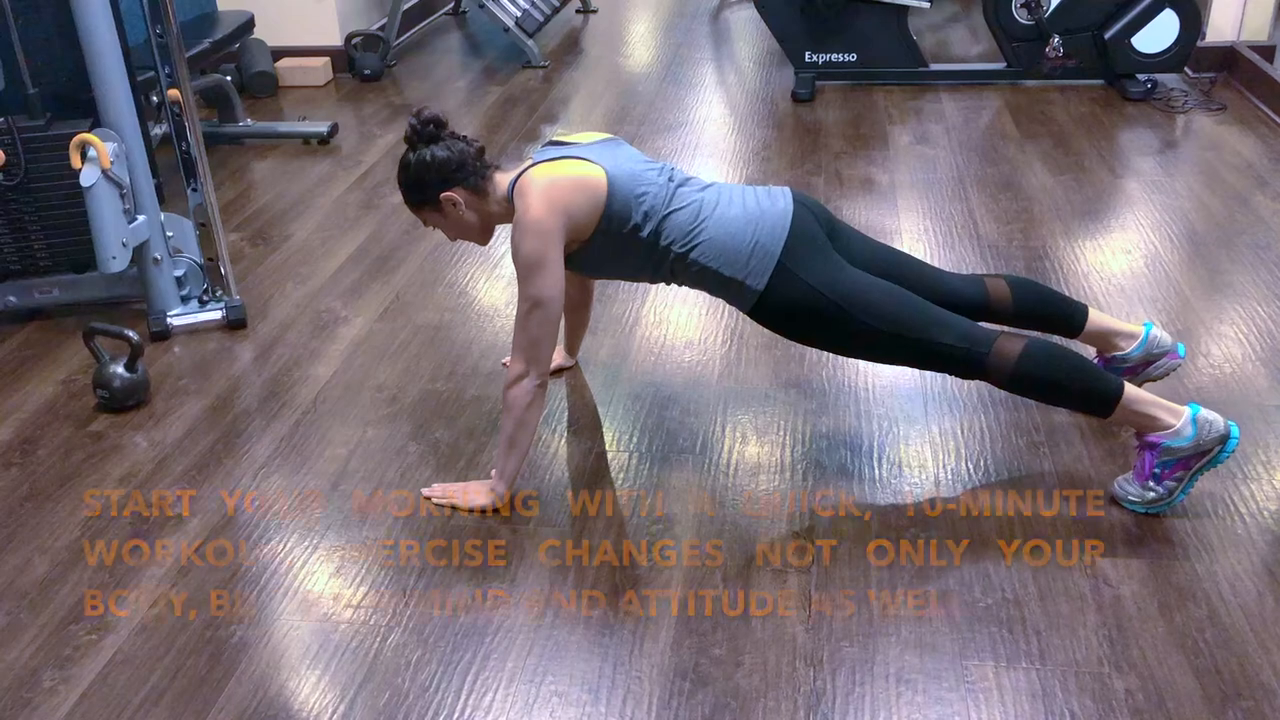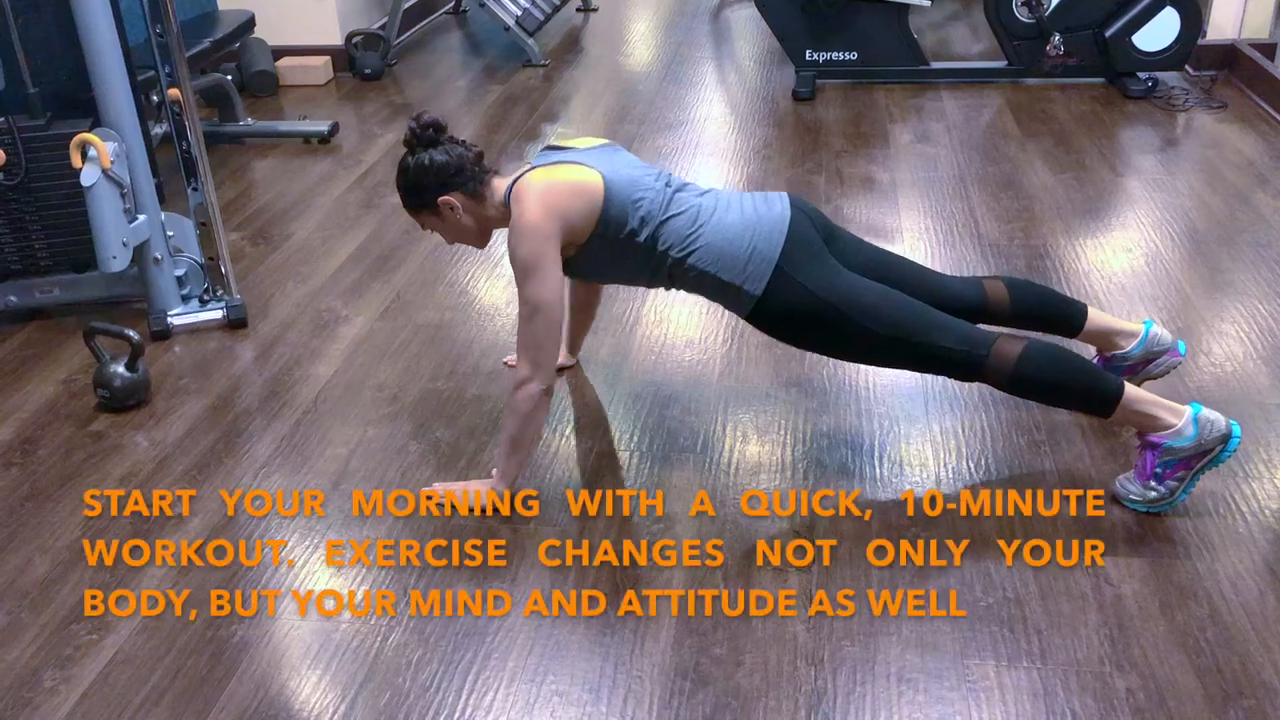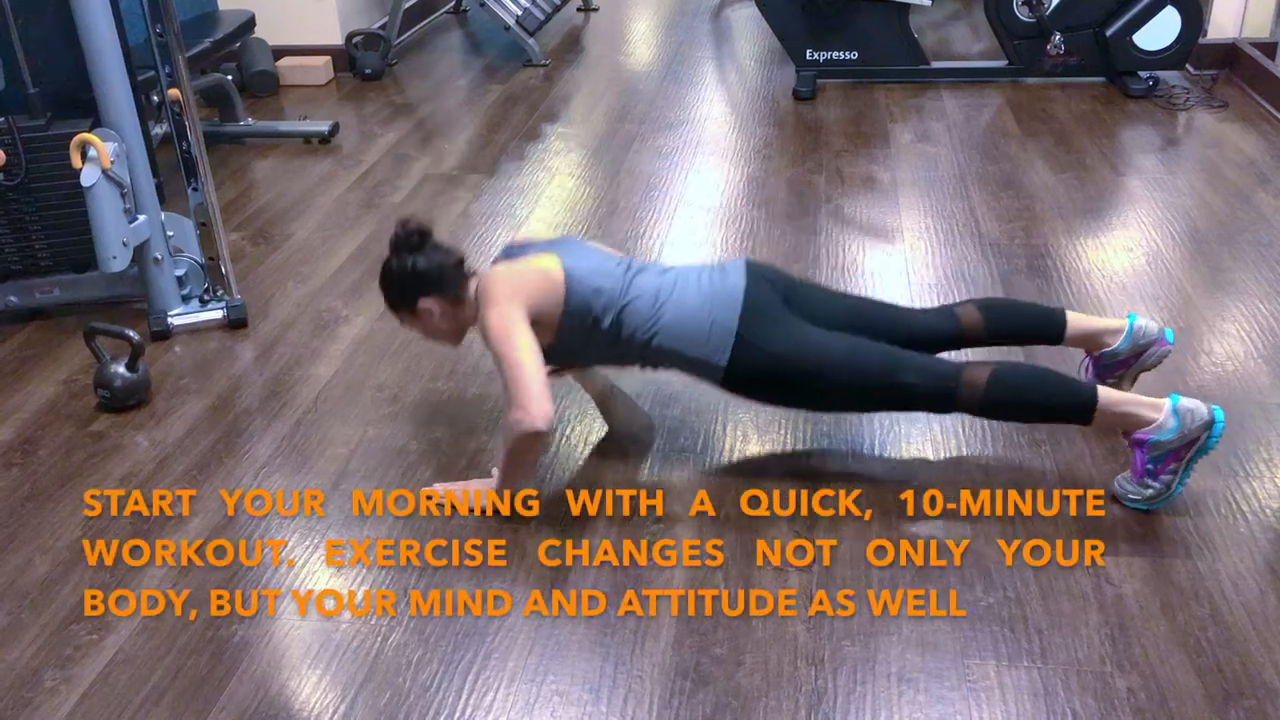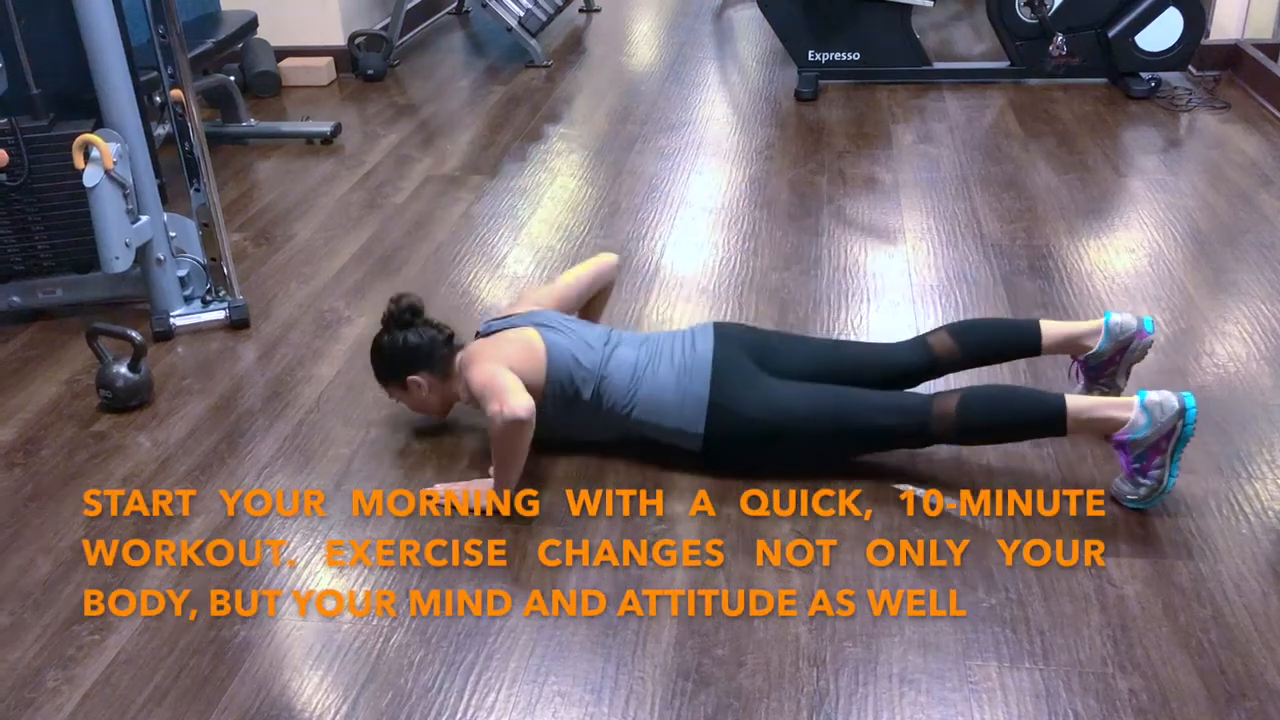
dt=0.3s
person 1, frame 1
left shoulder: (533, 208)
right shoulder: (553, 159)
left elbow: (526, 370)
left wrist: (497, 487)
right wrist: (570, 351)
left hip: (771, 270)
right hip: (778, 217)
left knee: (958, 344)
right knee: (957, 297)
left ankle: (1179, 427)
right ankle: (1129, 339)
person 1, frame 2
left shoulder: (528, 213)
right shoulder: (553, 160)
left elbow: (533, 377)
left wrist: (501, 485)
right wrist: (569, 344)
left hip: (766, 275)
right hip: (775, 222)
left knee: (960, 348)
right knee: (956, 299)
left ankle: (1180, 426)
right ankle: (1131, 338)
person 1, frame 3
left shoulder: (496, 303)
right shoulder: (524, 260)
left elbow: (532, 421)
left wrist: (501, 490)
right wrist: (566, 354)
left hip: (739, 346)
right hip: (740, 289)
left knee: (929, 382)
right knee: (926, 329)
left ankle: (1161, 421)
right ankle: (1117, 334)
person 1, frame 4
left shoulder: (482, 369)
right shoulder: (515, 320)
left elbow: (517, 414)
right elbow: (607, 261)
left wrist: (500, 490)
left hip: (718, 411)
right hip: (715, 347)
left knee: (911, 421)
right knee: (904, 361)
left ankle: (1136, 418)
right ankle: (1100, 333)
